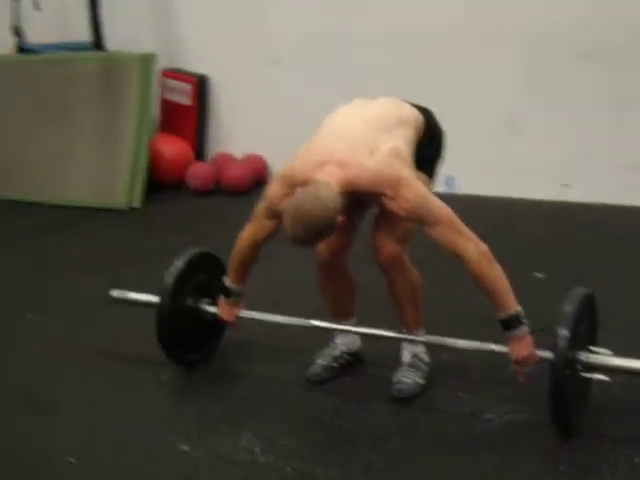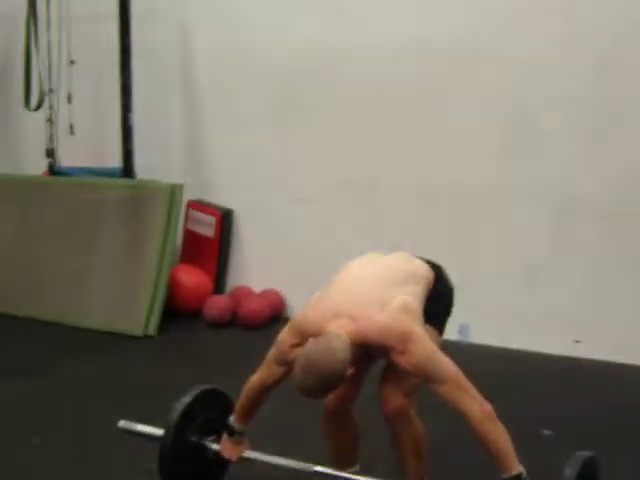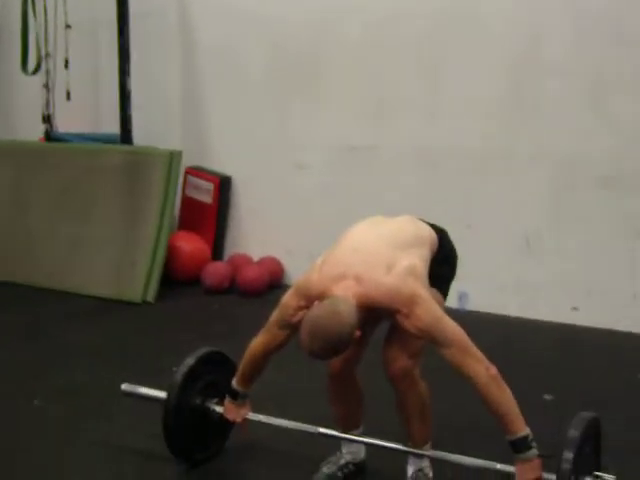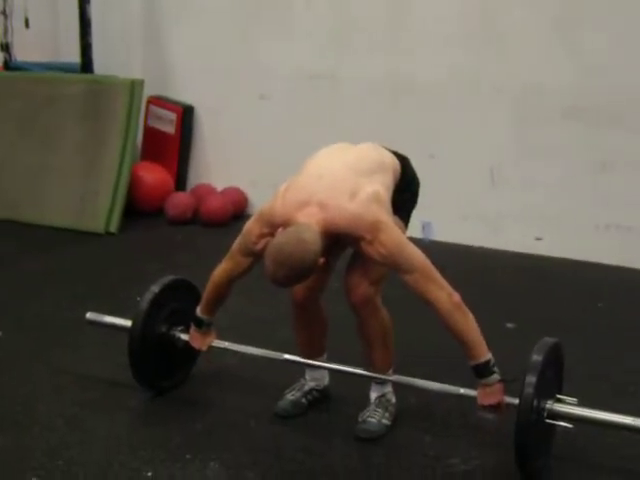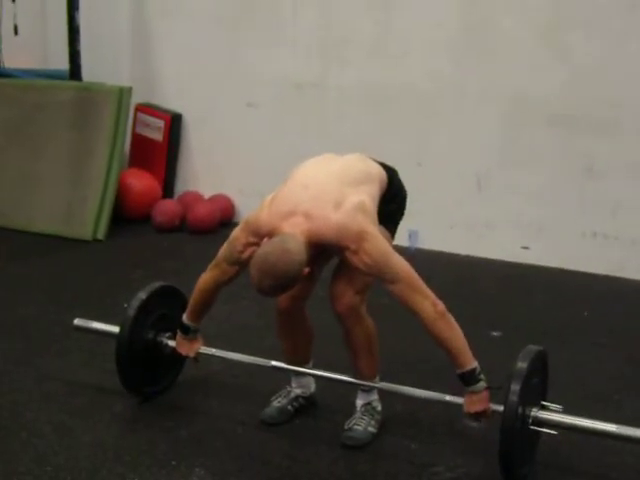
dt=0.5s
person 1, frame 1
left shoulder: (394, 186)
right shoulder: (290, 183)
left elbow: (473, 249)
right elbow: (251, 236)
left wrist: (515, 328)
right wrist: (230, 295)
left knee: (388, 251)
right knee: (328, 254)
left ankle: (415, 351)
right ankle: (346, 341)
person 1, frame 2
left shoulder: (403, 342)
right shoulder: (301, 332)
left elbow: (478, 408)
right elbow: (261, 380)
right wrist: (234, 433)
left hip: (428, 289)
left knee: (395, 404)
right knee: (335, 404)
person 1, frame 3
left shoulder: (409, 304)
right shoulder: (306, 294)
left elbow: (483, 370)
right elbow: (264, 342)
left wrist: (524, 449)
right wrist: (237, 396)
left knee: (400, 364)
right knee: (339, 367)
right ankle: (351, 453)
person 1, frame 4
left shoulder: (371, 228)
right shoulder: (270, 220)
left elbow: (446, 297)
right elbow: (227, 270)
left wrist: (487, 373)
right wrist: (202, 323)
left knee: (360, 291)
right knee: (302, 295)
left ankle: (383, 392)
right ankle: (315, 379)
person 1, frame 5
left shoulder: (357, 240)
right shoulder: (255, 231)
left elbow: (431, 306)
right elbow: (212, 277)
left wrist: (473, 381)
right wrist: (188, 331)
left knee: (346, 301)
right knee: (287, 303)
left ankle: (369, 401)
right ankle: (301, 387)
